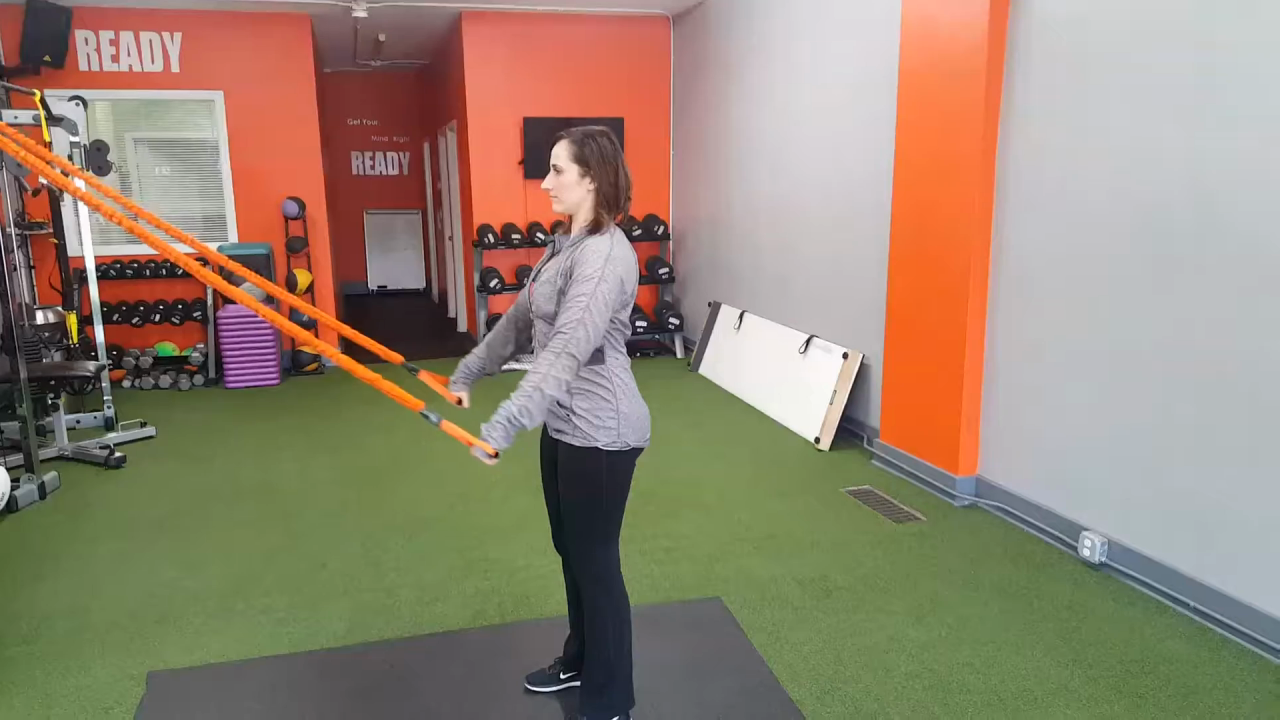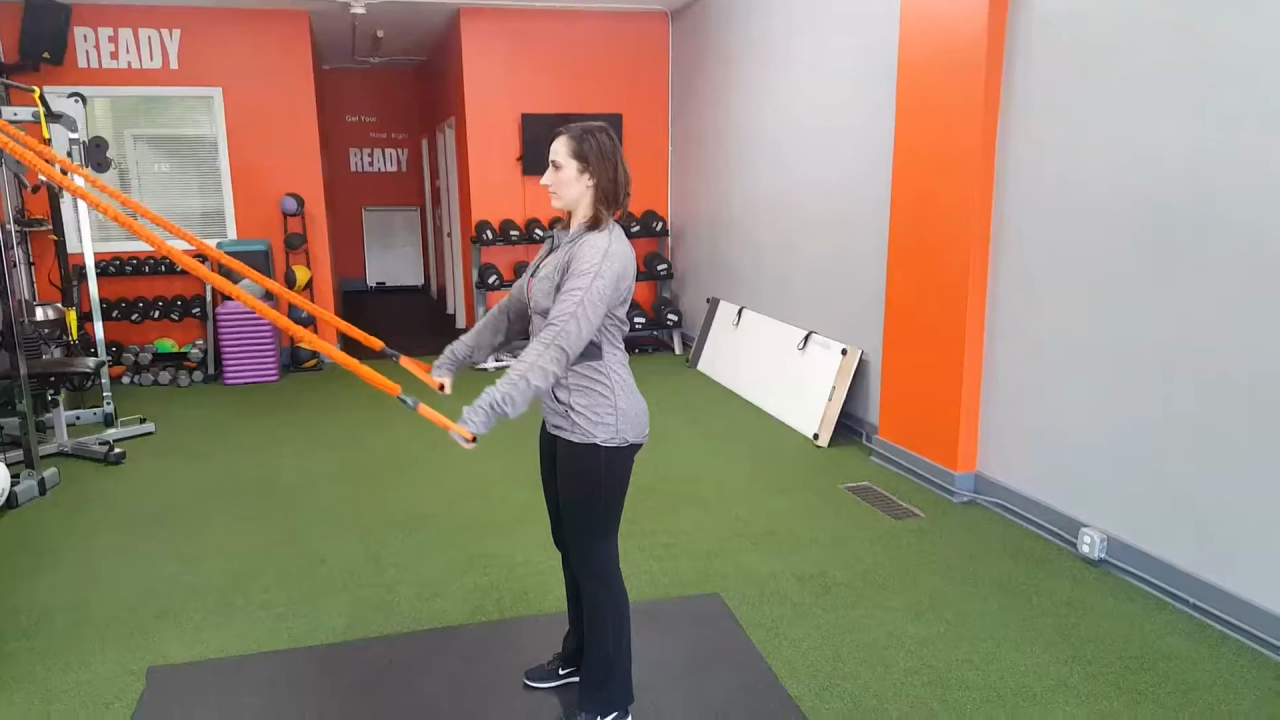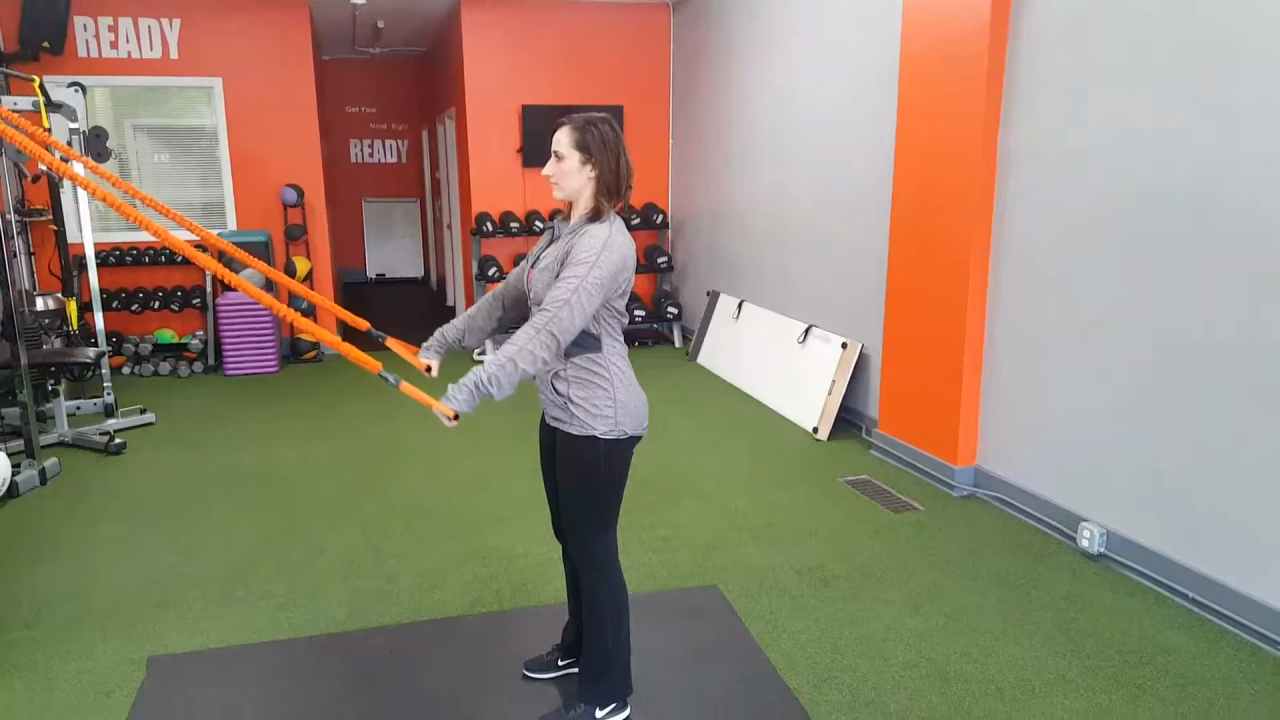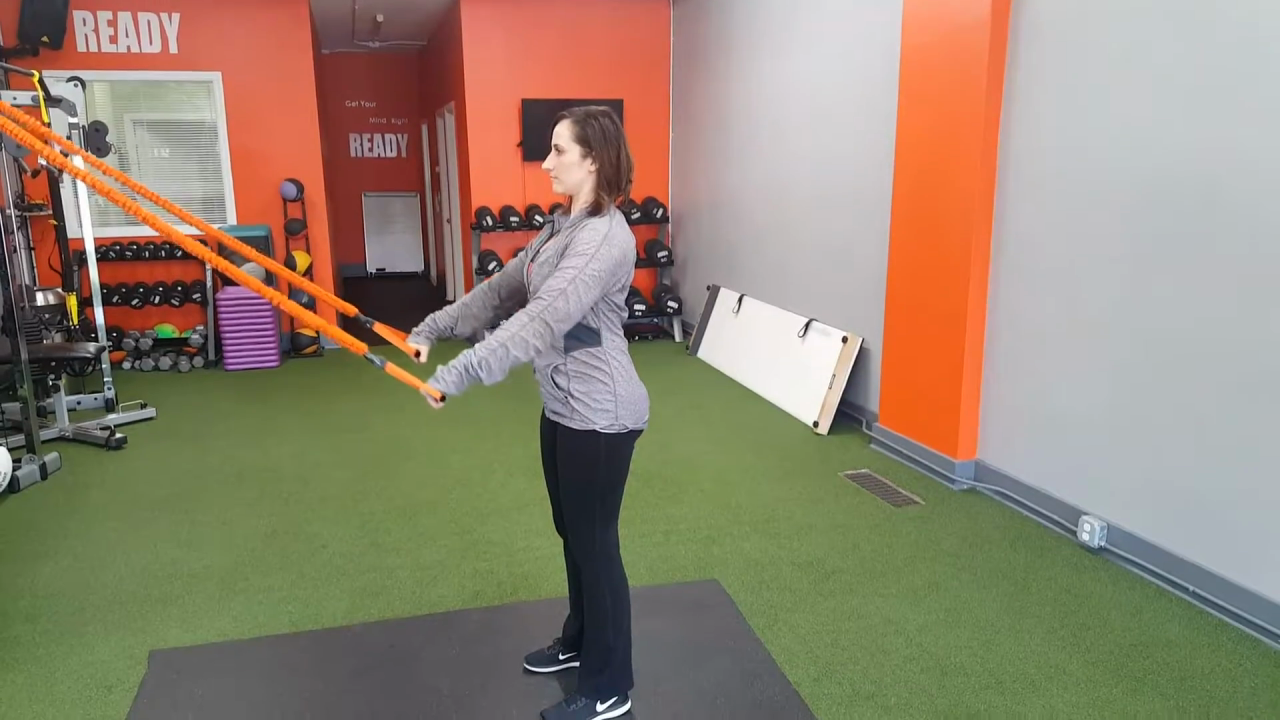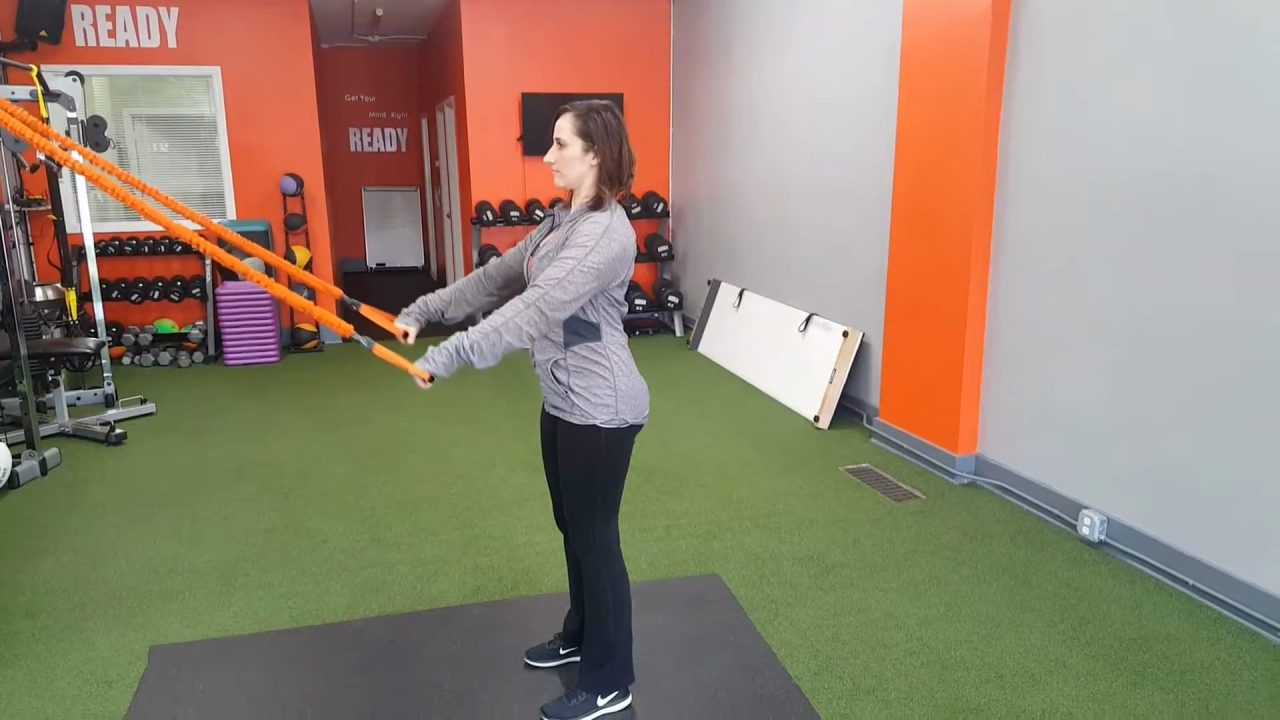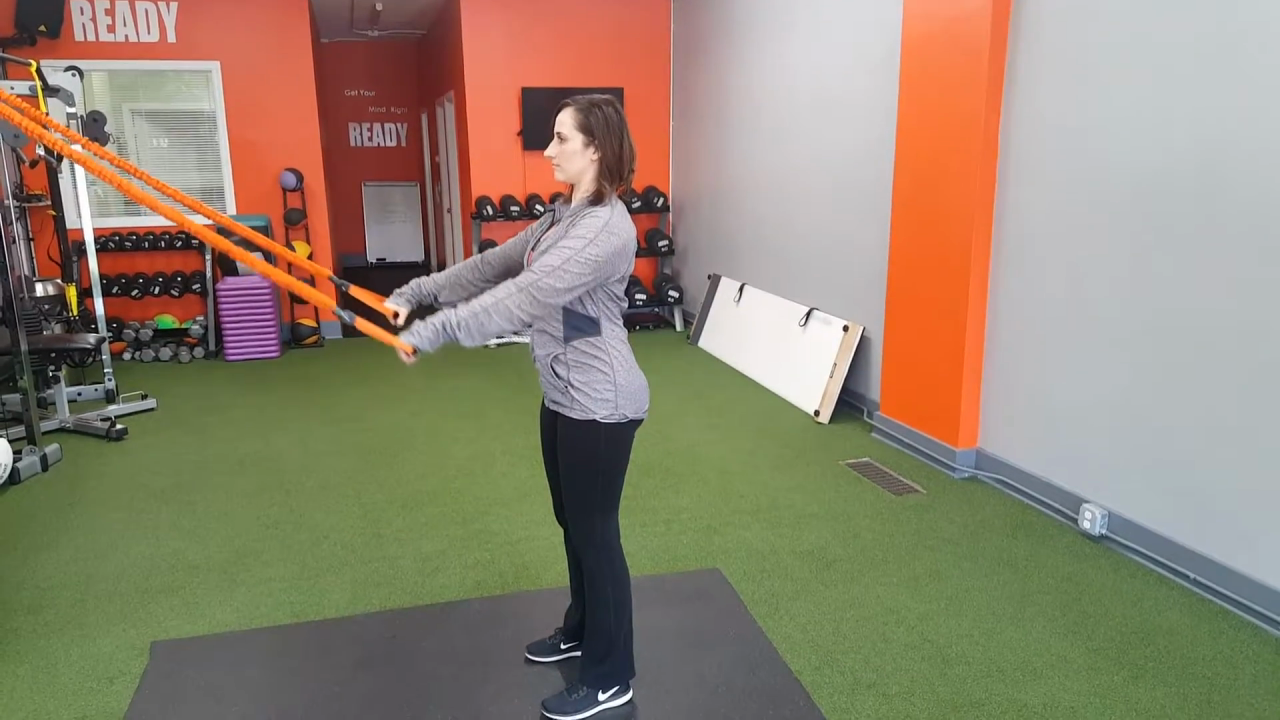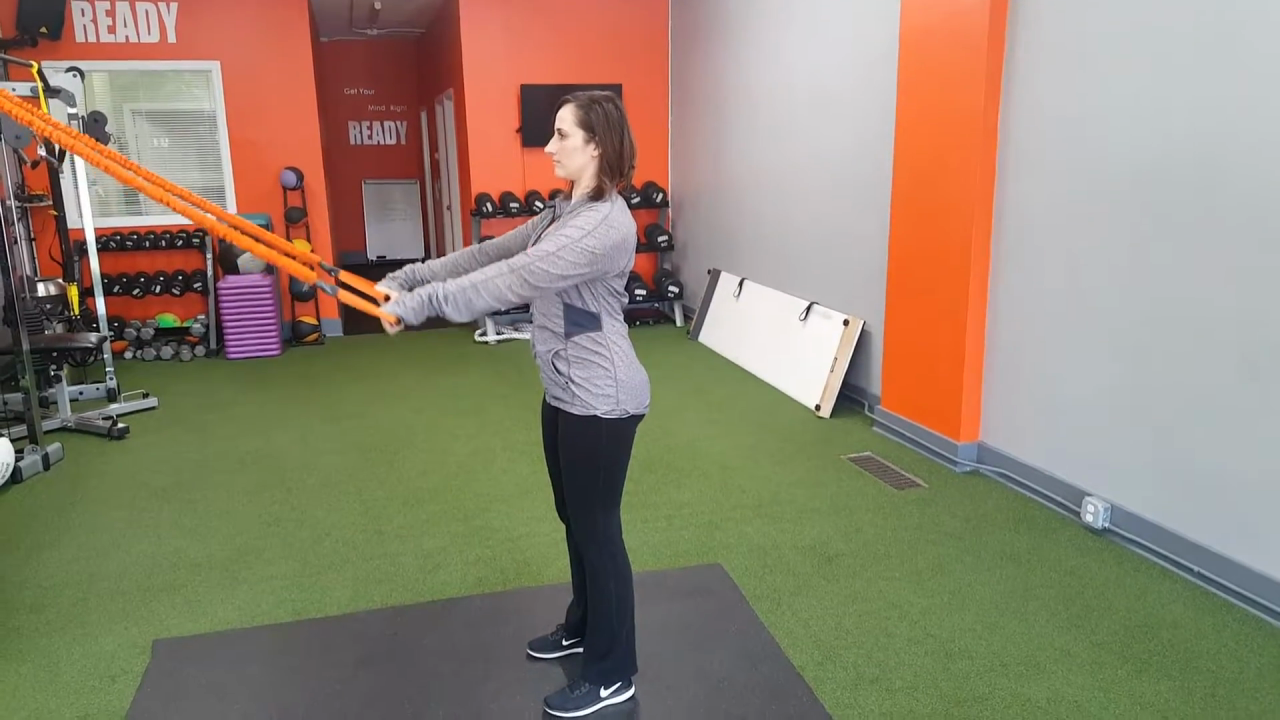
dt=0.2s
person 1, frame 1
left shoulder: (606, 255)
right shoulder: (566, 245)
left elbow: (569, 347)
right elbow: (520, 320)
left wrist: (504, 425)
right wrist: (468, 372)
left hip: (601, 433)
right hip: (565, 426)
left knee: (595, 560)
right knee: (571, 550)
right ankle: (580, 659)
person 1, frame 2
left shoulder: (604, 252)
right shoulder: (564, 242)
left elbow: (559, 341)
right elbow: (512, 312)
left wrist: (484, 412)
right wrist: (451, 359)
left hip: (600, 429)
right hip: (564, 422)
left knee: (594, 557)
right knee: (570, 547)
right ankle: (580, 652)
person 1, frame 3
left shoulder: (604, 243)
right shoulder: (564, 233)
left elbow: (550, 328)
right elbow: (507, 299)
left wrist: (469, 391)
right wrist: (441, 343)
left hip: (599, 420)
right hip: (563, 414)
left knee: (594, 549)
right knee: (570, 540)
right ankle: (578, 646)
person 1, frame 4
left shoulder: (605, 237)
right shoulder: (564, 227)
left elbow: (545, 318)
right elbow: (504, 288)
left wrist: (458, 374)
right wrist: (432, 328)
left hip: (599, 414)
right hip: (564, 408)
left knee: (594, 542)
right knee: (572, 533)
right ankle: (580, 640)
person 1, frame 5
left shoulder: (606, 232)
right shoulder: (563, 221)
left elbow: (538, 308)
right elbow: (499, 277)
left wrist: (448, 356)
right wrist: (422, 311)
left hip: (600, 409)
right hip: (563, 402)
left knee: (594, 537)
right knee: (572, 528)
right ankle: (580, 634)
person 1, frame 6
left shoulder: (606, 227)
right shoulder: (564, 215)
left elbow: (530, 294)
right elbow: (494, 264)
left wrist: (434, 331)
right wrist: (414, 294)
left hip: (600, 404)
right hip: (564, 397)
left knee: (595, 532)
right knee: (572, 523)
right ankle: (581, 629)
person 1, frame 7
left shoulder: (606, 223)
right shoulder: (564, 211)
left elbow: (520, 278)
right elbow: (491, 254)
left wrist: (421, 304)
right wrist: (406, 278)
left hip: (601, 400)
right hip: (565, 393)
left knee: (597, 529)
right knee: (574, 519)
right ankle: (582, 626)
